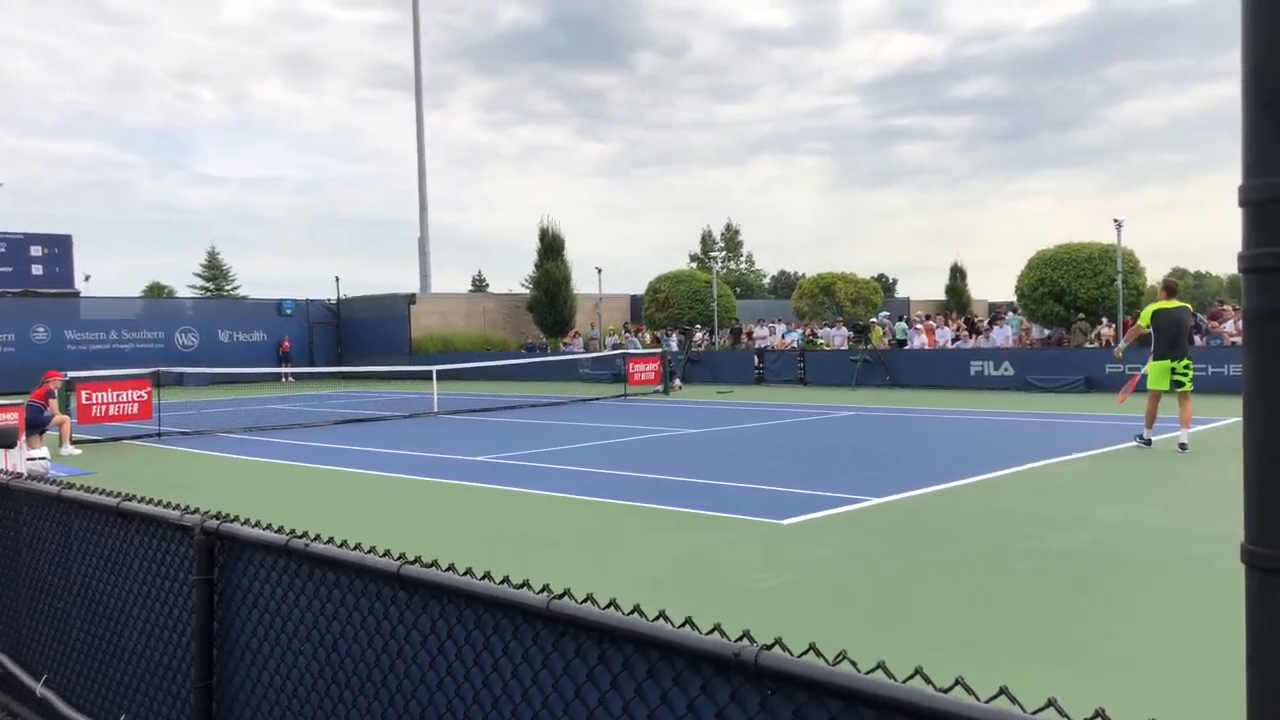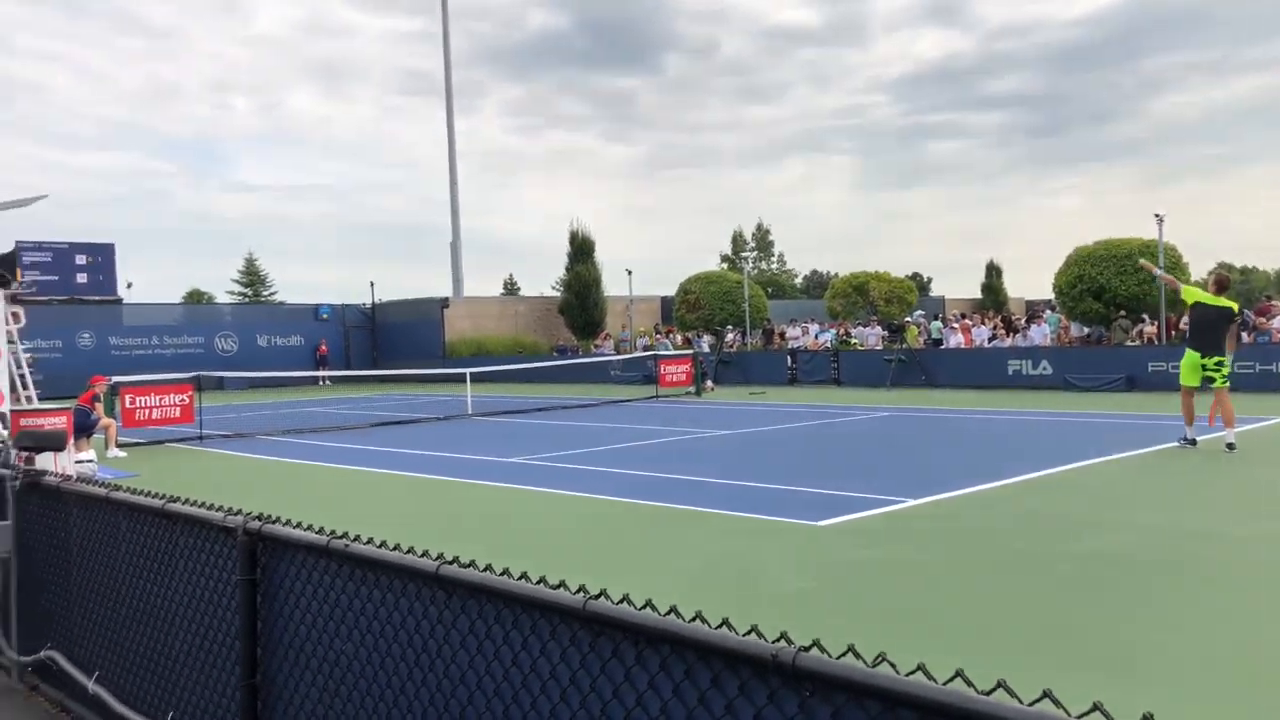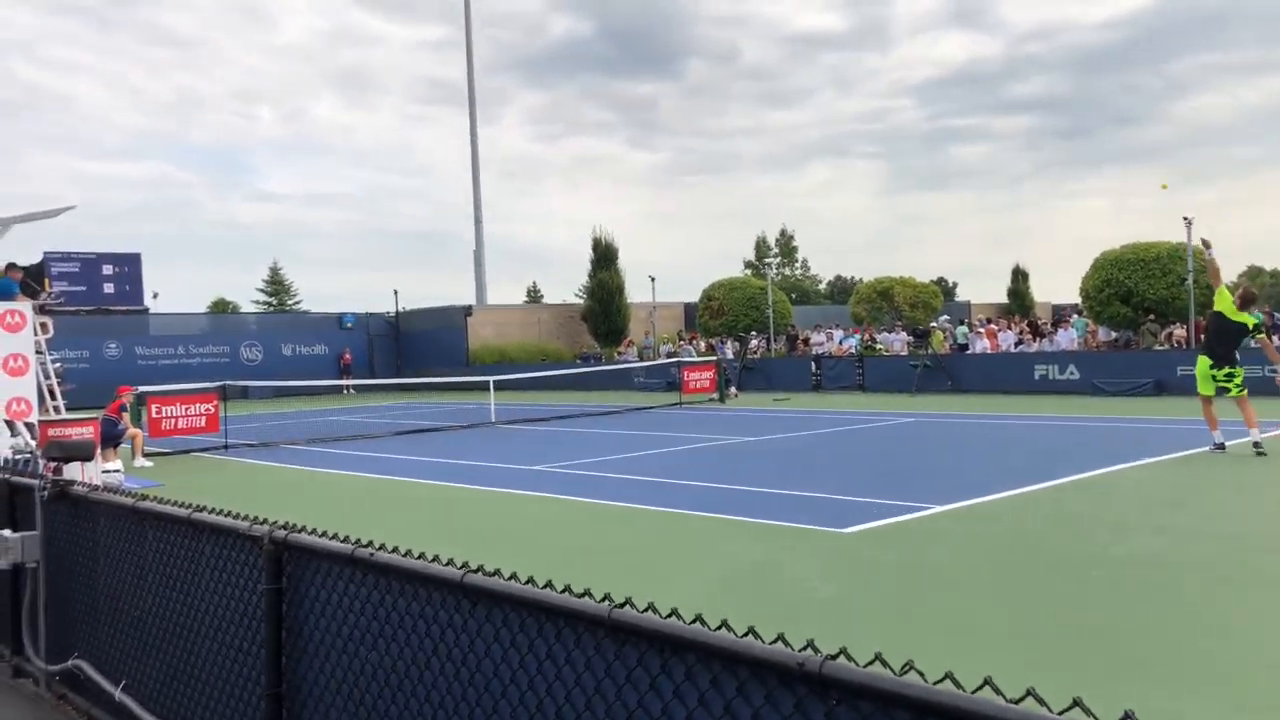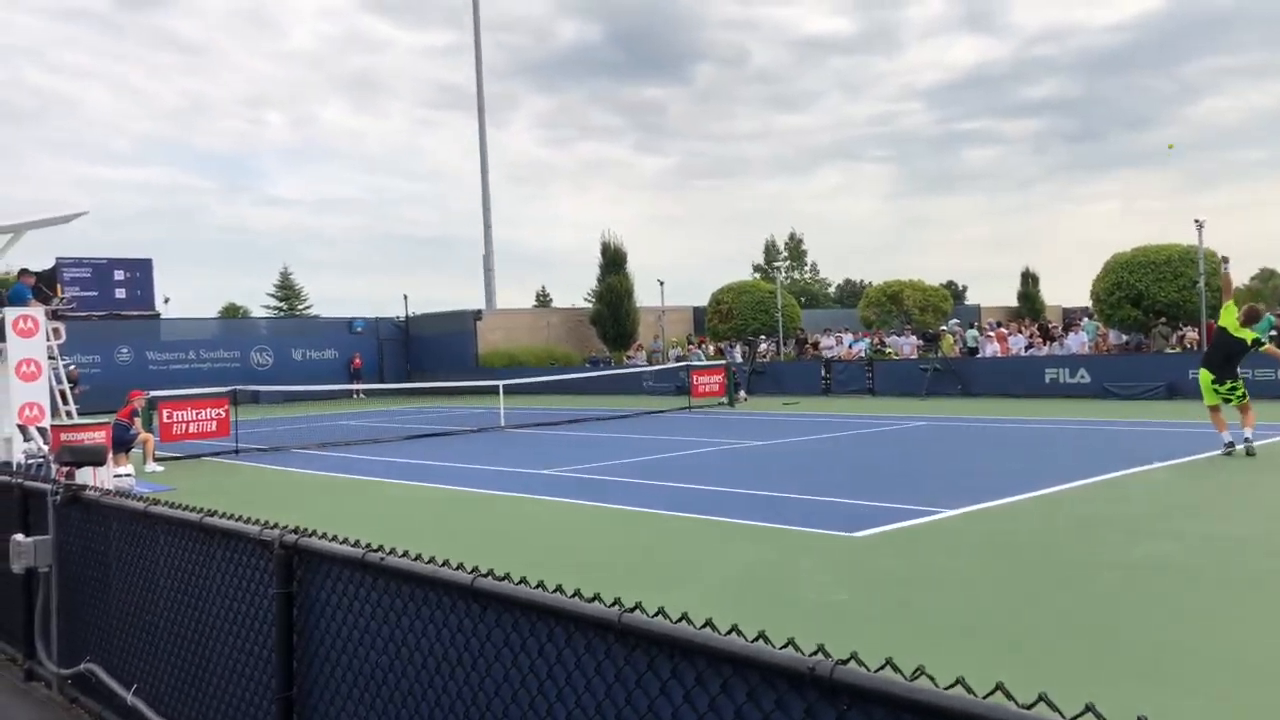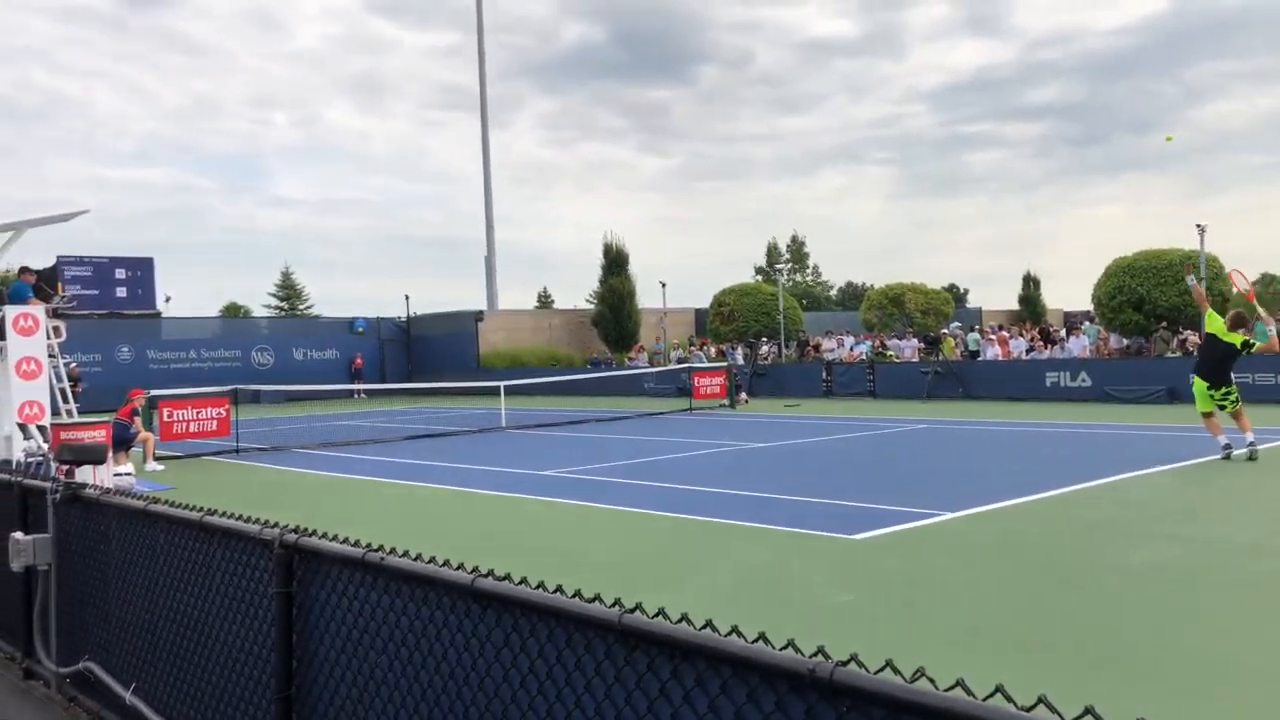
dt=0.2s
person 1, frame 1
left shoulder: (1152, 309)
right shoulder: (1187, 309)
left elbow: (1135, 332)
left wrist: (1120, 346)
left hip: (1161, 361)
right hip: (1182, 360)
left knee: (1154, 398)
right knee: (1185, 400)
left ankle: (1146, 437)
right ankle: (1183, 440)
person 1, frame 2
left shoulder: (1198, 297)
right shoulder: (1233, 309)
left elbow: (1172, 282)
right elbow: (1232, 337)
left wrist: (1151, 268)
right wrist: (1228, 359)
left hip: (1193, 356)
right hip: (1217, 357)
left knee: (1187, 395)
right knee: (1223, 397)
left ankle: (1189, 437)
right ankle: (1230, 441)
person 1, frame 3
left shoulder: (1222, 304)
right shoulder: (1252, 324)
left elbow: (1215, 277)
left wrist: (1209, 251)
left hip: (1205, 363)
right hip: (1228, 367)
left knee: (1206, 402)
right knee: (1244, 403)
left ankle: (1218, 441)
right ankle: (1257, 440)
person 1, frame 4
left shoulder: (1227, 320)
right shoulder: (1251, 339)
left elbow: (1227, 290)
left wrist: (1225, 266)
left hip: (1207, 376)
right hip: (1228, 380)
left knee: (1215, 410)
right knee: (1246, 409)
left ankle: (1227, 440)
right ankle: (1248, 437)
person 1, frame 5
left shoulder: (1213, 325)
right shoulder: (1242, 343)
left elbow: (1201, 301)
left wrist: (1190, 277)
left hip: (1201, 383)
right hip: (1222, 387)
left knee: (1208, 416)
right knee: (1239, 416)
left ankle: (1224, 443)
right ankle: (1250, 444)
